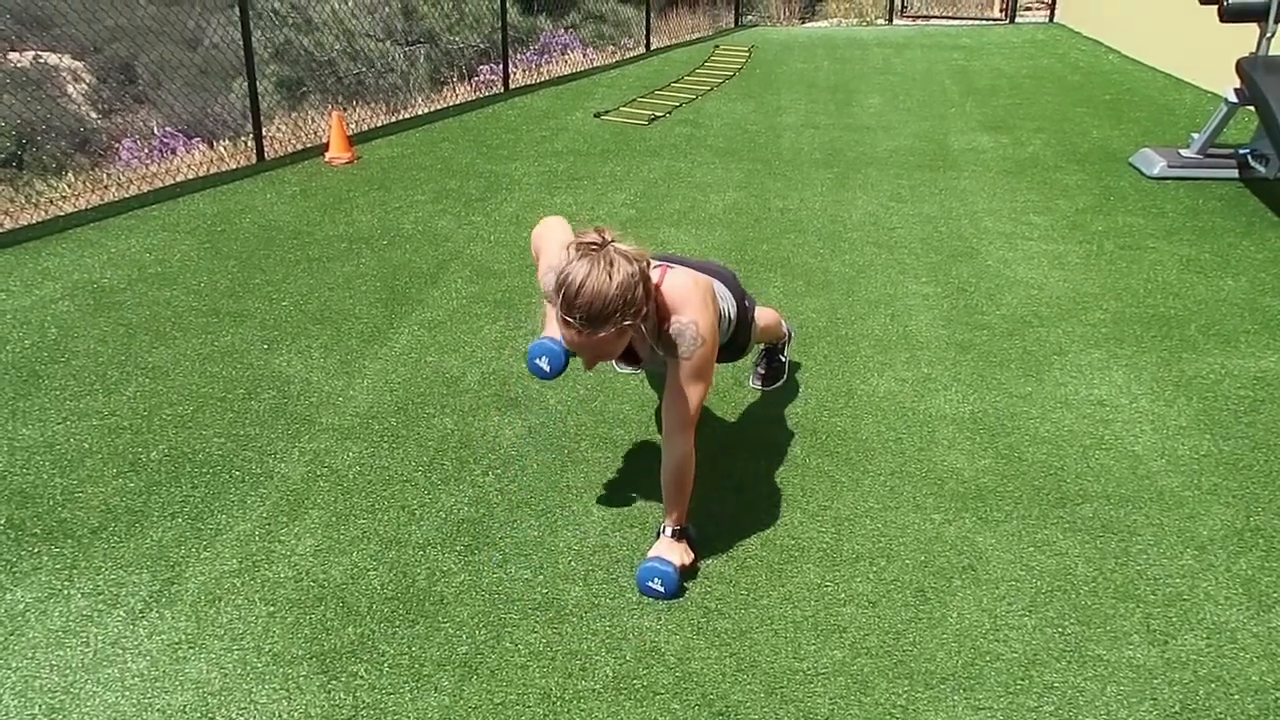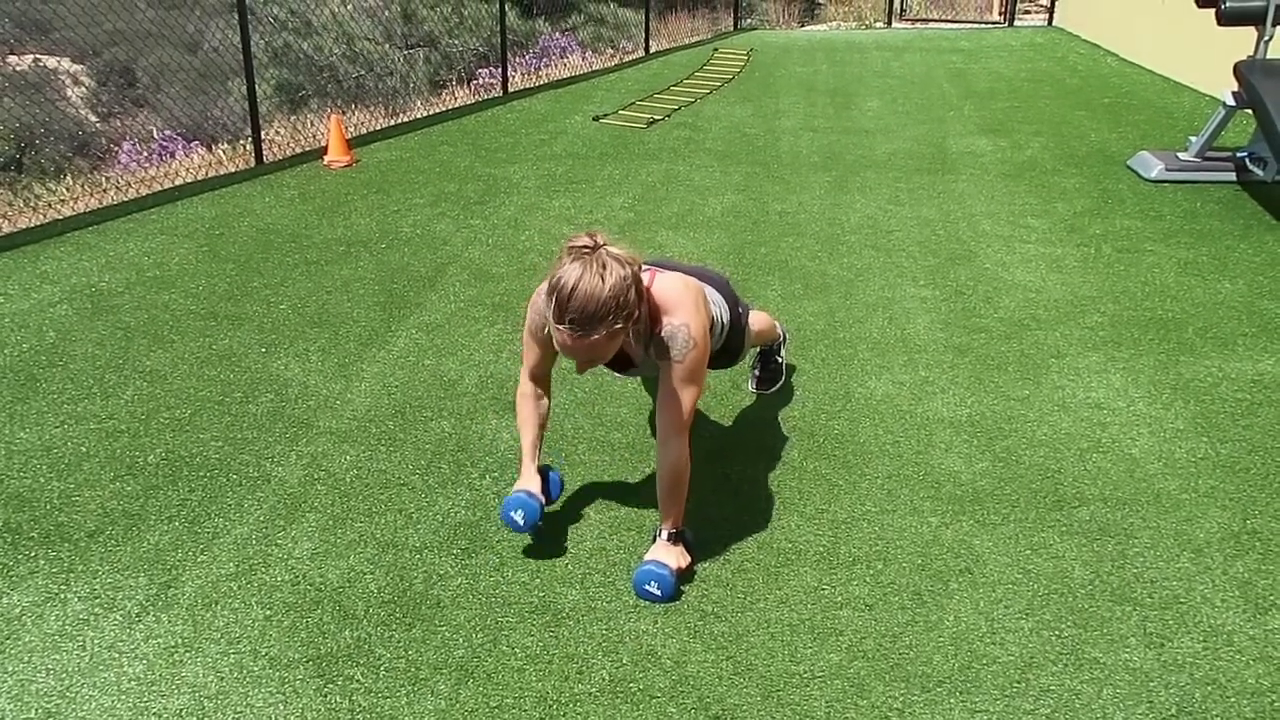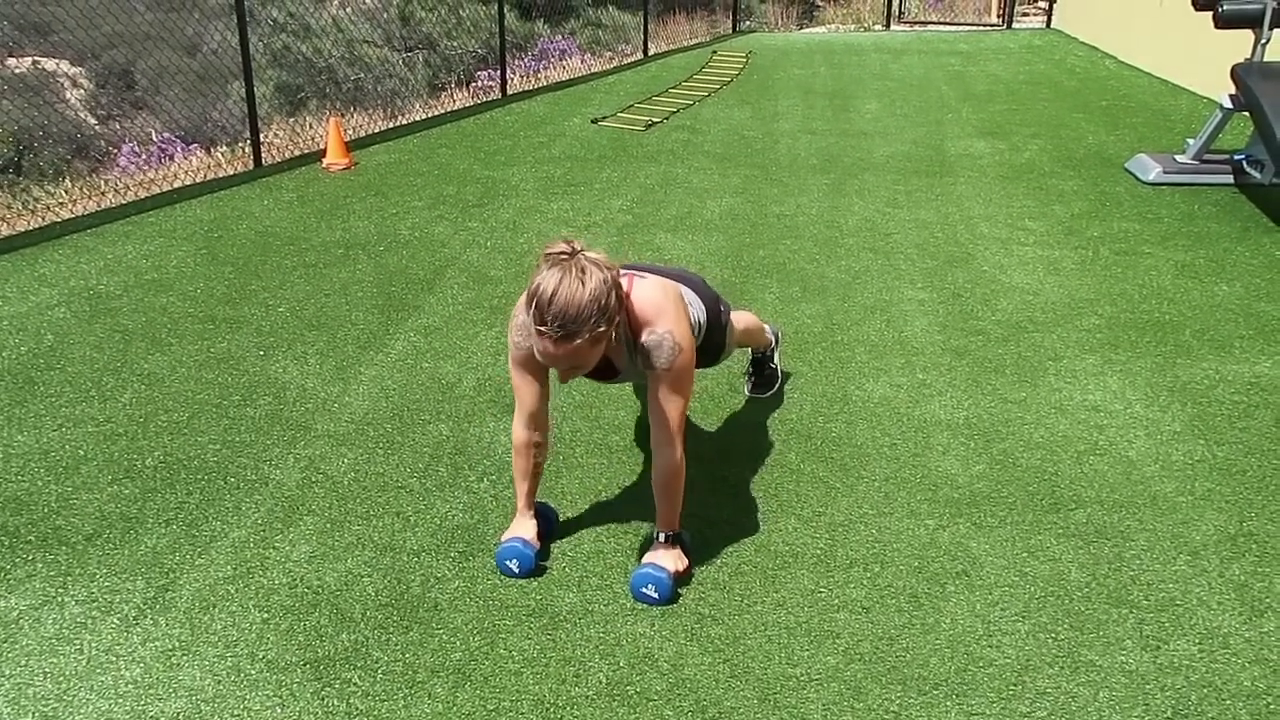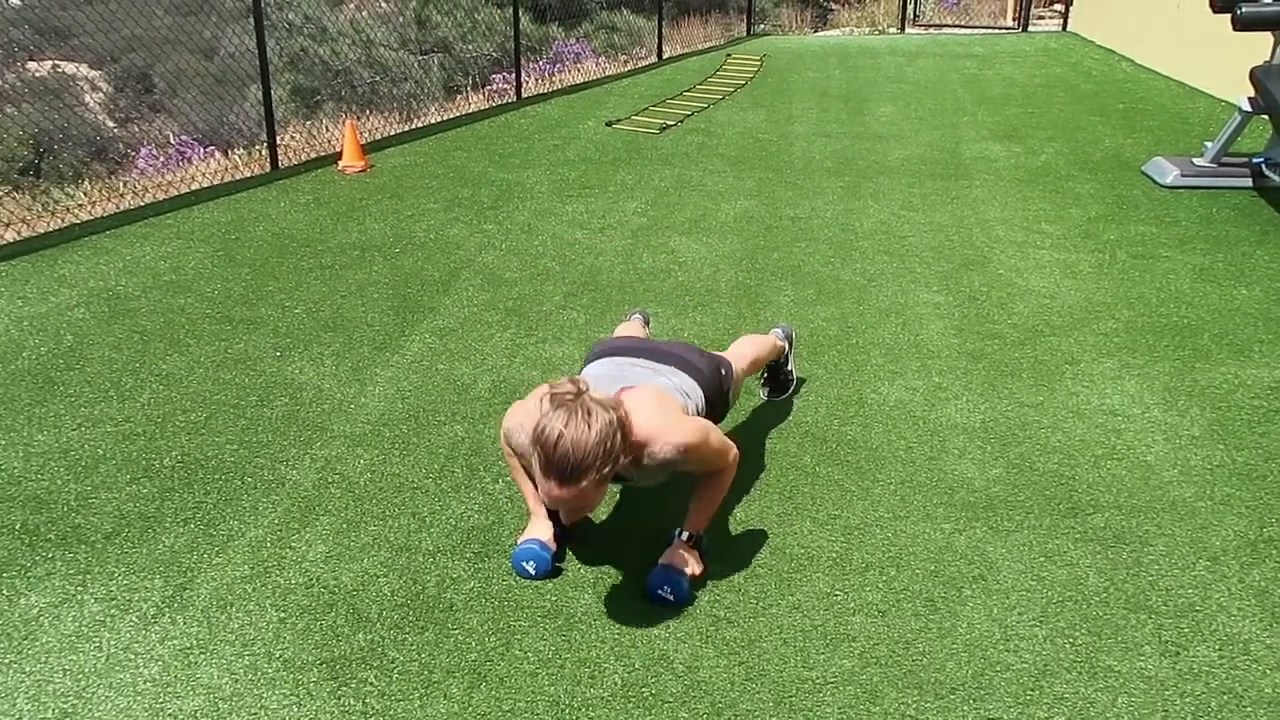
dt=0.4s
person 1, frame 1
left shoulder: (687, 321)
right shoulder: (563, 281)
left elbow: (678, 437)
right elbow: (548, 226)
left wrist: (673, 532)
right wrist: (552, 322)
left hip: (719, 299)
left knee: (755, 327)
left ankle: (778, 334)
person 1, frame 2
left shoulder: (679, 326)
right shoulder: (551, 302)
left elbow: (672, 441)
right elbow: (531, 382)
left wrist: (669, 537)
right wrist: (529, 469)
left hip: (714, 308)
left knee: (748, 330)
left ankle: (773, 338)
person 1, frame 3
left shoulder: (661, 331)
right shoulder: (532, 318)
left elbow: (668, 447)
right elbow: (528, 425)
left wrist: (666, 539)
right wrist: (524, 515)
left hip: (693, 303)
left knee: (733, 330)
left ankle: (765, 341)
person 1, frame 4
left shoulder: (665, 443)
right shoulder: (526, 426)
left elbow: (727, 459)
left wrist: (687, 541)
right wrist: (539, 517)
left hip: (687, 376)
right hip: (608, 358)
left knee: (737, 360)
left ankle: (778, 343)
right ankle: (637, 323)
